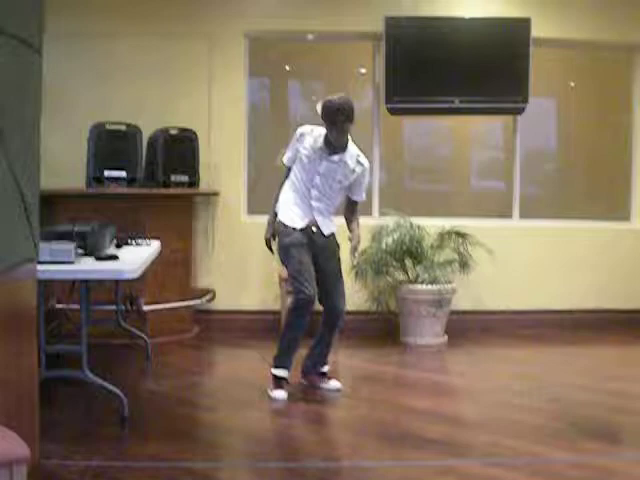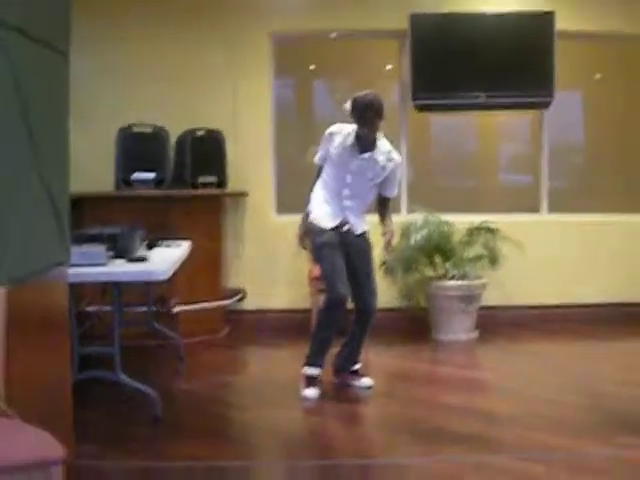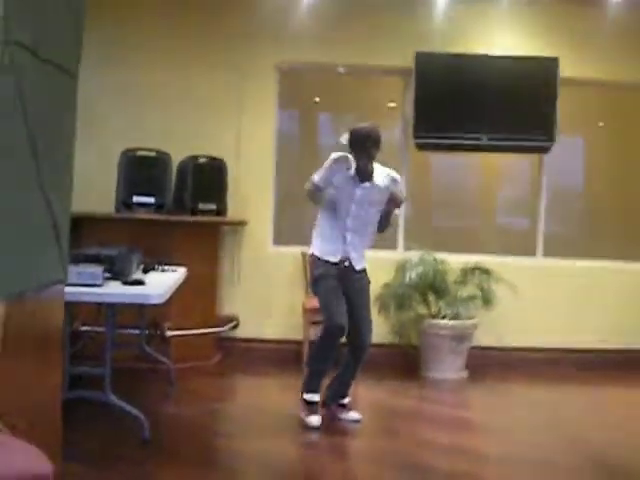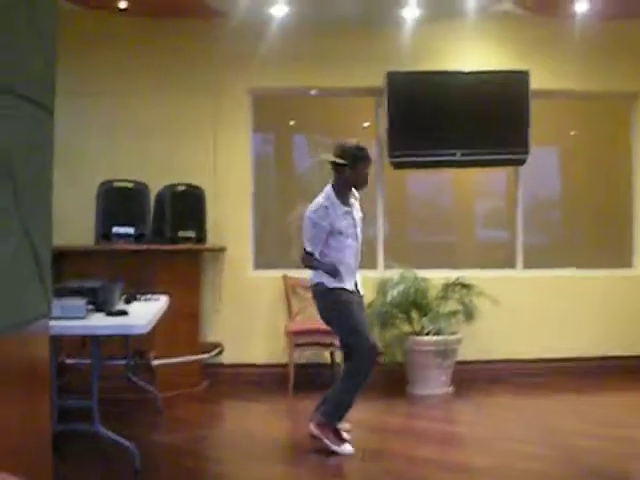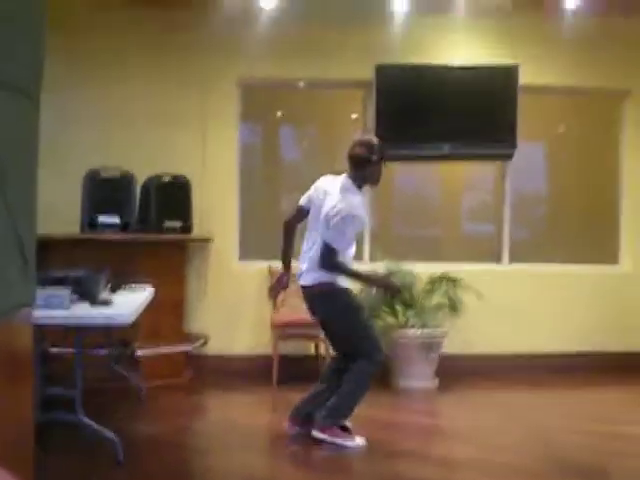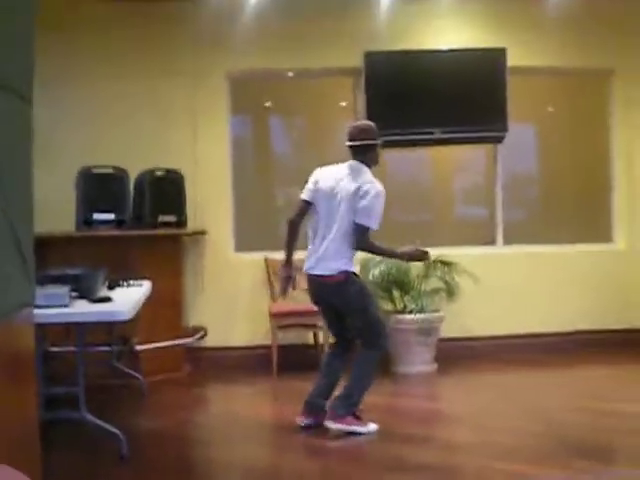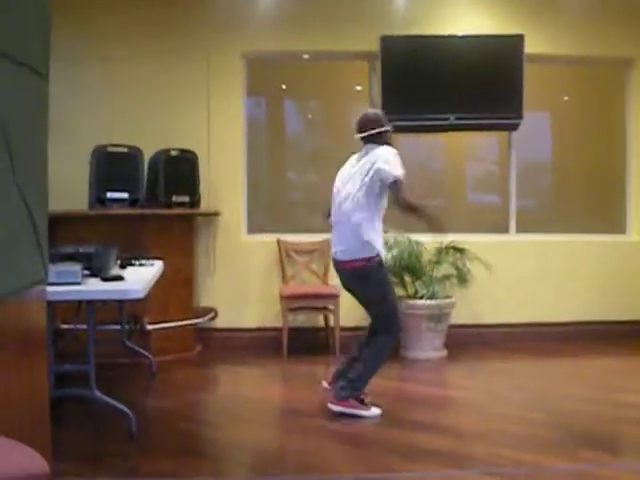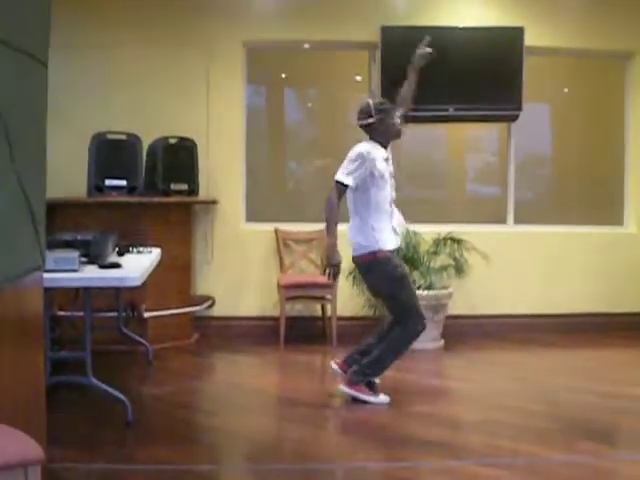
dt=0.5s
person 1, frame 1
left shoulder: (358, 165)
right shoulder: (304, 136)
left elbow: (351, 206)
right elbow: (286, 177)
left wrist: (354, 230)
right wrist: (272, 219)
left hip: (324, 233)
right hip: (292, 227)
left knee: (336, 307)
right knee: (305, 295)
left ankle: (314, 368)
right ankle: (280, 371)
person 1, frame 2
left shoulder: (390, 160)
right shoulder: (334, 136)
left elbow: (384, 202)
right elbow: (319, 177)
left wrist: (387, 225)
right wrist: (305, 219)
left hip: (356, 231)
right hip: (324, 226)
left knee: (367, 305)
right knee: (338, 295)
left ankle: (346, 366)
right ankle: (312, 369)
person 1, frame 3
left shoulder: (390, 181)
right shoulder: (337, 163)
left elbow: (382, 226)
right elbow: (312, 188)
left wrist: (394, 208)
right wrist: (322, 196)
left hip: (356, 265)
right hip: (326, 260)
left knee: (362, 338)
right knee: (337, 323)
left ankle: (336, 398)
right ankle: (310, 395)
person 1, frame 4
left shoulder: (352, 195)
right shoulder: (319, 211)
right elbow: (308, 258)
right wrist: (325, 265)
left hip: (351, 288)
right hip: (331, 291)
left knee: (357, 357)
right knee: (368, 351)
left ankle: (329, 420)
right ankle: (325, 419)
person 1, frame 5
left shoulder: (325, 183)
right shoulder: (351, 209)
left elbow: (290, 223)
right elbow: (328, 261)
left wrist: (285, 269)
right wrist: (372, 280)
left hip: (311, 285)
right hip: (326, 288)
left knee: (348, 354)
right knee: (371, 355)
left ankle: (303, 416)
right ankle: (330, 422)
person 1, frame 6
left shoulder: (322, 174)
right shoulder: (373, 189)
left elbow: (295, 220)
right elbow: (359, 242)
left wrist: (288, 264)
right wrist: (402, 254)
left hip: (314, 276)
right hip: (341, 277)
left knee: (345, 341)
right knee: (374, 342)
left ankle: (313, 409)
right ankle: (343, 412)
person 1, frame 7
left shoulder: (350, 165)
right shoulder: (385, 156)
left elbow: (332, 212)
right elbow: (399, 193)
right wrist: (426, 215)
left hip: (341, 259)
right hip: (365, 259)
left knee: (382, 323)
right knee: (388, 329)
left ankle: (341, 379)
right ankle: (346, 394)
person 1, frame 8
left shoulder: (380, 151)
right shoulder: (363, 153)
left elbow: (403, 107)
right elbow: (334, 196)
left wrist: (415, 67)
right wrist: (331, 245)
left hip: (380, 251)
right hip: (375, 253)
left knee: (404, 318)
right knee: (412, 322)
left ankle: (353, 364)
right ankle: (359, 378)
